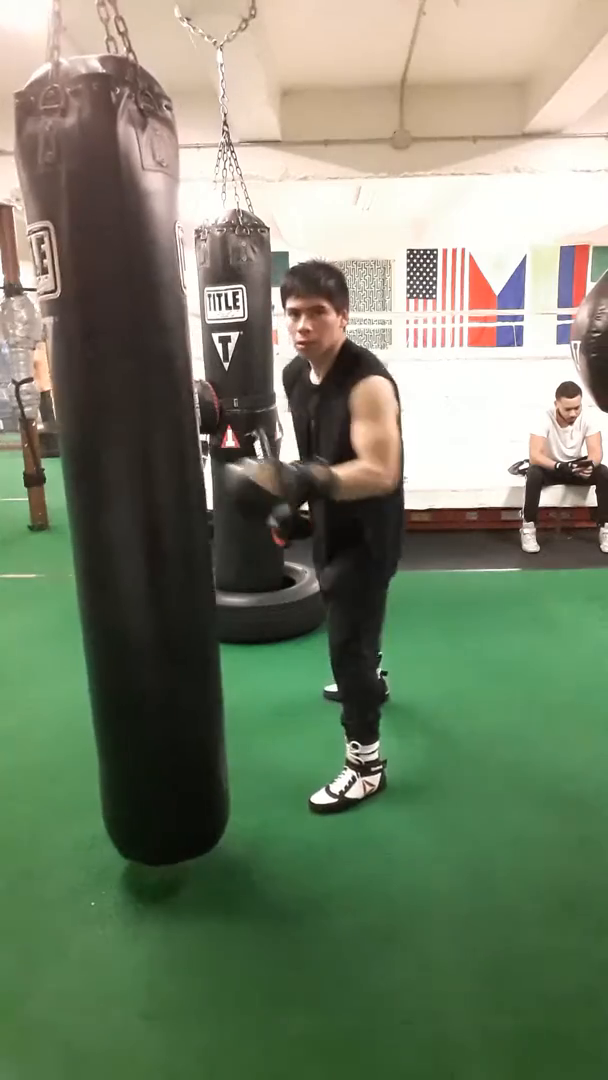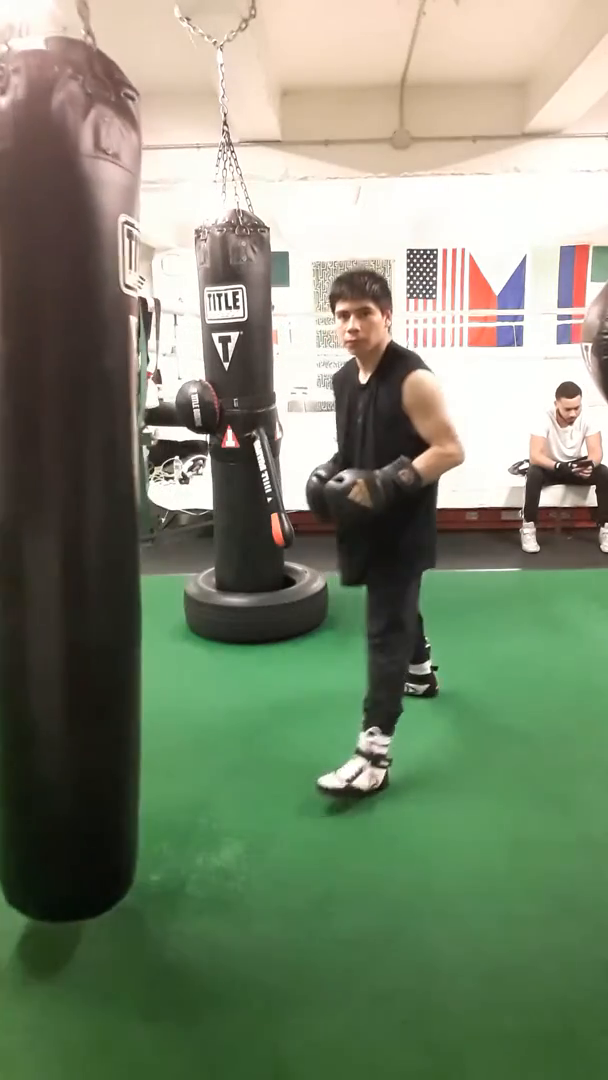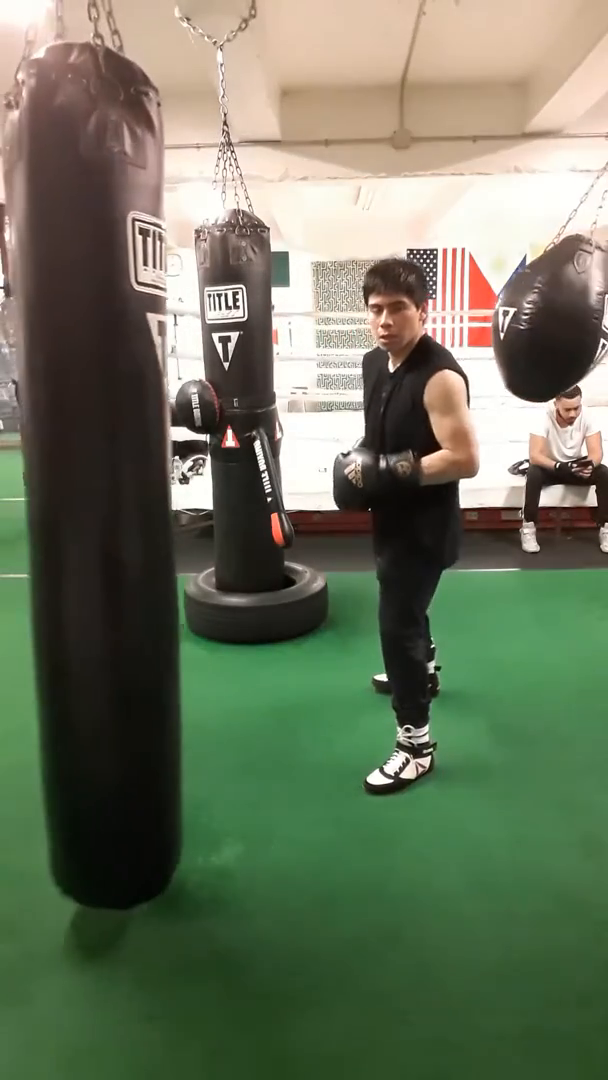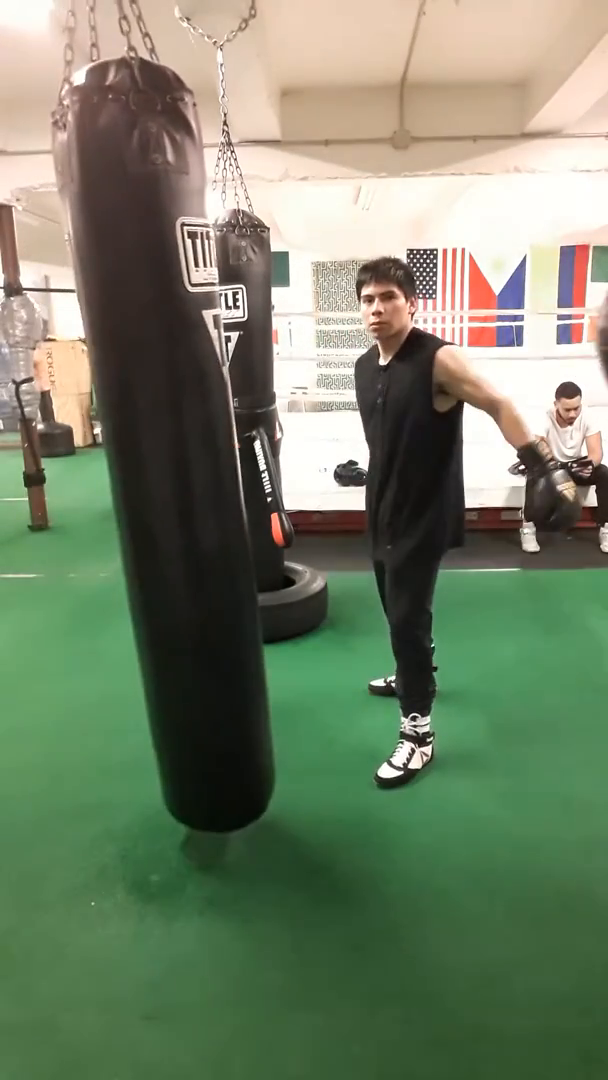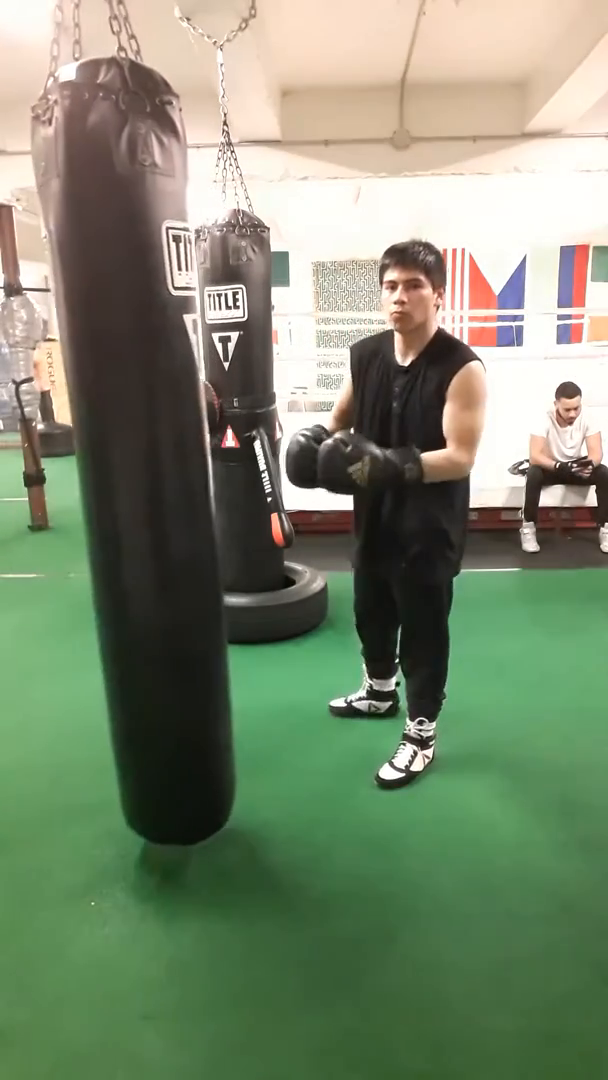
dt=0.7s
person 1, frame 1
left shoulder: (368, 382)
right shoulder: (295, 373)
left elbow: (382, 474)
left wrist: (294, 479)
right wrist: (284, 481)
left hip: (366, 533)
right hip: (328, 527)
left knee: (348, 637)
right knee: (350, 623)
left ankle: (365, 764)
right ankle: (370, 680)
person 1, frame 2
left shoulder: (413, 378)
right shoulder: (344, 380)
left elbow: (451, 450)
left wrist: (388, 482)
right wrist: (329, 474)
left hip: (404, 524)
right hip: (368, 523)
left knee: (384, 627)
right knee: (397, 602)
left ankle: (373, 755)
right ankle: (419, 669)
person 1, frame 3
left shoulder: (440, 376)
right shoulder: (375, 362)
left elbow: (464, 460)
left wrist: (384, 470)
right wrist: (358, 460)
left hip: (423, 524)
right hip: (393, 518)
left knee: (398, 625)
right knee: (404, 612)
left ankle: (416, 745)
right ankle: (420, 674)
person 1, frame 4
left shoulder: (438, 359)
right shoulder: (364, 366)
left elbow: (501, 407)
left wrist: (545, 468)
left hip: (424, 513)
right hip: (385, 510)
left knee: (408, 615)
right knee: (397, 608)
left ankle: (418, 733)
right ankle: (413, 675)
person 1, frame 5
left shoulder: (461, 369)
right shoulder: (365, 355)
left elbow: (460, 457)
right elbow: (342, 418)
left wrist: (387, 465)
right wrist: (318, 441)
left hip: (429, 530)
right hip: (373, 519)
left knee: (423, 631)
right knee: (371, 616)
left ankle: (421, 737)
right ankle: (379, 692)
